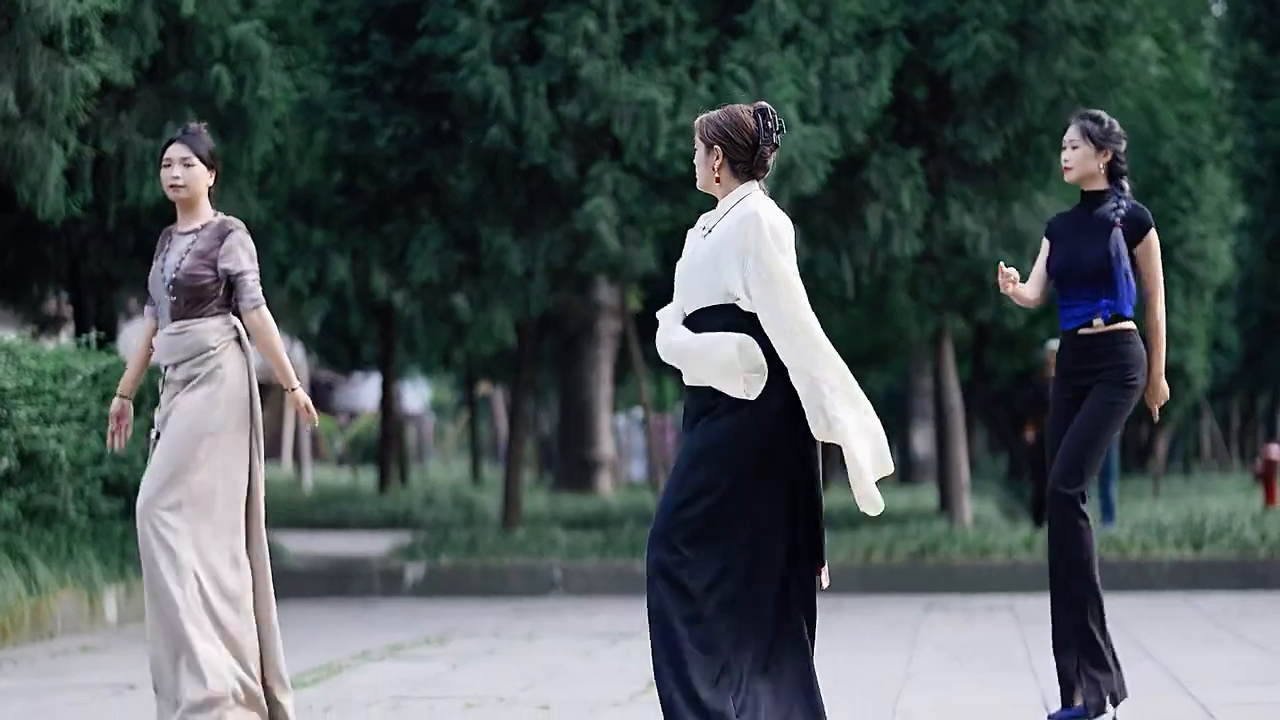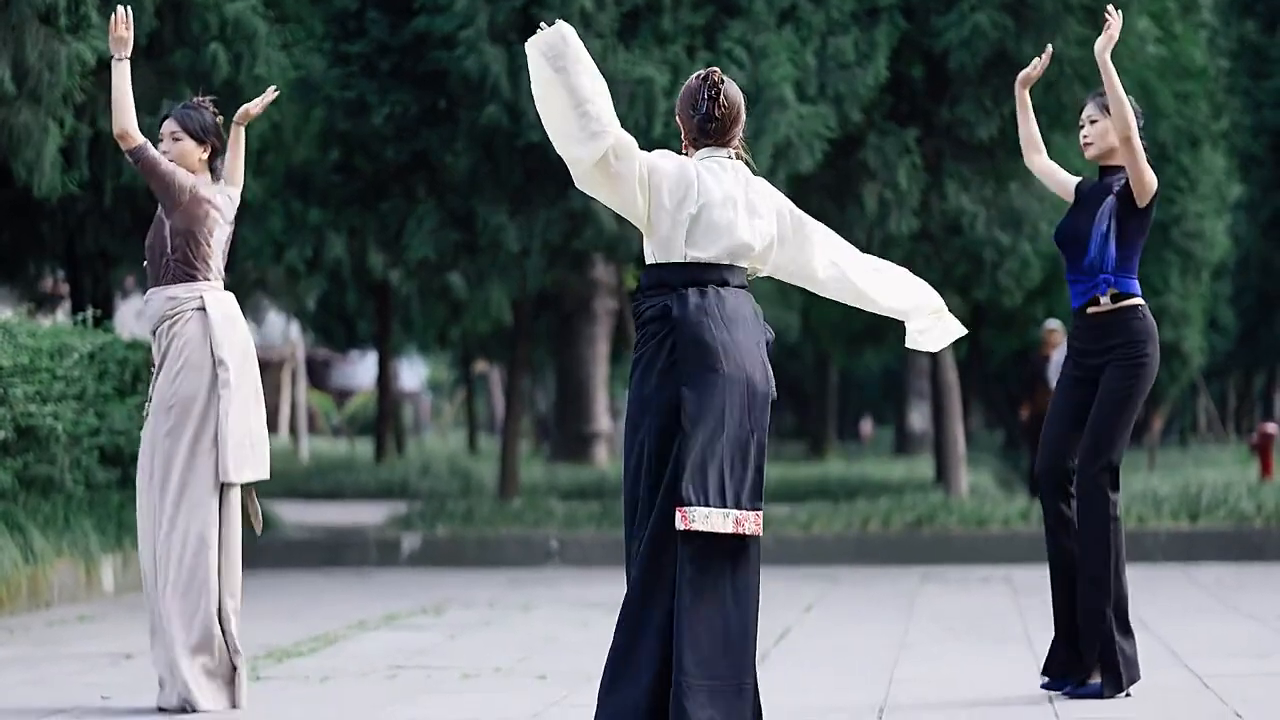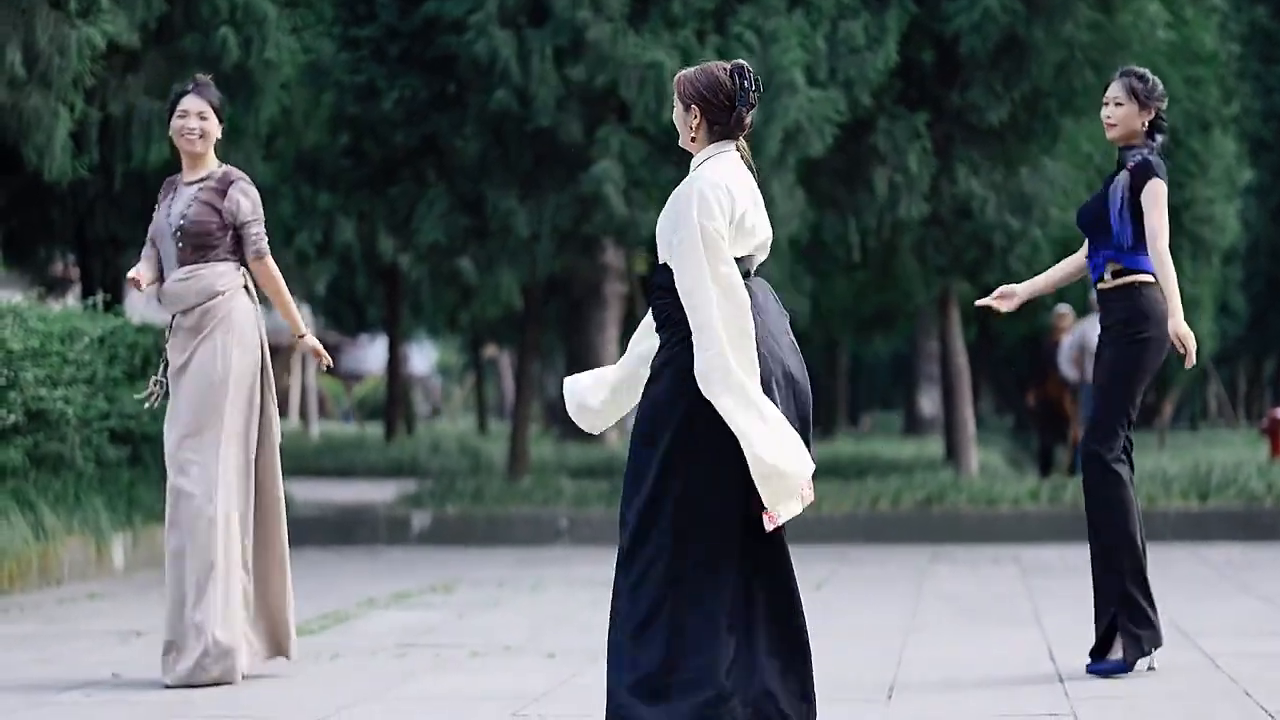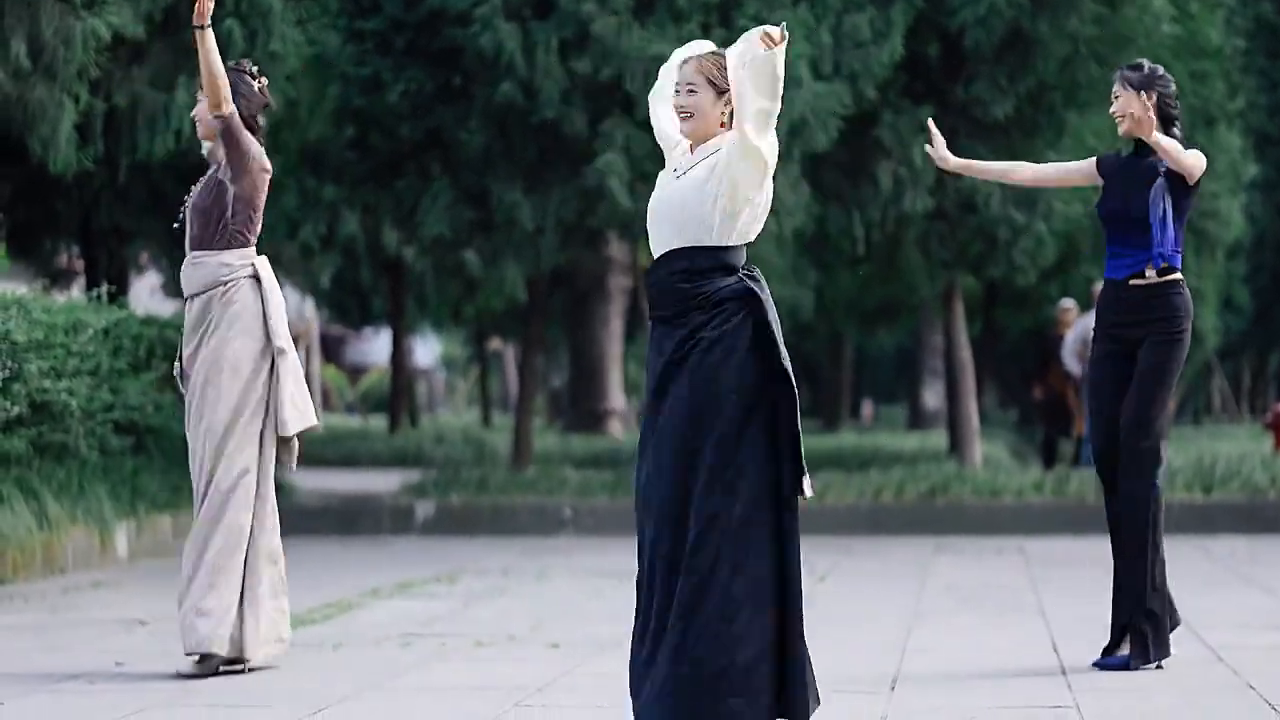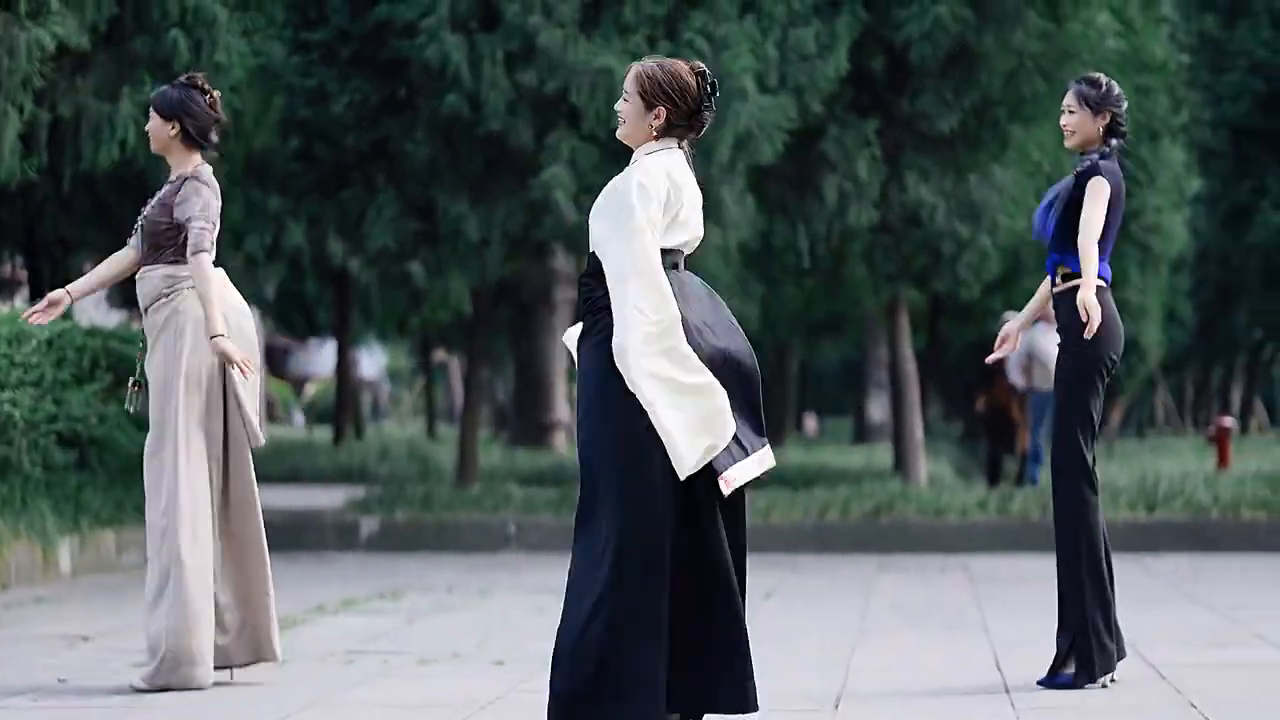
dt=1s
person 1, frame 1
left shoulder: (757, 223)
right shoulder: (705, 231)
left elbow: (792, 323)
right elbow: (677, 315)
left wrist: (835, 414)
right wrist: (694, 349)
left hip: (752, 402)
right hip: (728, 398)
left knee: (681, 549)
right knee: (753, 556)
person 1, frame 2
left shoulder: (670, 176)
right shoulder: (762, 195)
left elbow: (597, 149)
right elbow: (835, 257)
left wrist: (563, 54)
right wrist: (912, 299)
left hip: (684, 353)
right hip: (738, 355)
left knee: (675, 525)
right knee: (713, 530)
person 1, frame 3
left shoulder: (705, 185)
right shoulder: (733, 178)
left elbow: (707, 291)
right elbow: (677, 298)
left wrist: (678, 385)
right wrist: (620, 380)
left hip: (719, 359)
right hip: (750, 342)
left knee: (684, 529)
right knee: (734, 526)
person 1, frame 4
left shoulder: (741, 160)
right shoulder: (682, 158)
left elbow: (756, 124)
right elbow: (669, 109)
left wrist: (761, 54)
right wrist: (684, 65)
left hip: (720, 338)
right hip: (685, 341)
left knee: (706, 501)
right knee: (677, 498)
person 1, frame 5
left shoulder: (647, 173)
right shoulder: (672, 173)
left elbow: (635, 266)
right wrist: (588, 330)
left hip: (637, 346)
right hip: (663, 338)
left knee: (629, 510)
right knee: (689, 516)
person 2, frame 1
left shoulder: (230, 234)
right shoulder: (167, 240)
left elbow: (255, 310)
right elbow: (156, 320)
left wrist: (290, 383)
right wrist: (125, 393)
left hip: (214, 381)
right hip: (182, 385)
left knee: (168, 511)
right knee: (208, 524)
person 2, frame 2
left shoulder: (183, 193)
right shoulder: (218, 195)
left elbow: (125, 134)
right wrist: (243, 121)
left hip: (191, 341)
right hip: (210, 340)
left knee: (187, 492)
right knee: (199, 489)
left ankle: (202, 673)
right ankle: (214, 662)
person 2, frame 3
left shoulder: (235, 184)
right shoulder: (169, 190)
left elbow: (259, 261)
right elbow: (151, 263)
left wrist: (302, 328)
right wrist: (139, 277)
left hip: (224, 328)
right hip: (186, 335)
left knee: (202, 469)
right knee: (206, 468)
left ankle: (214, 644)
right ankle: (246, 629)
person 2, frame 4
left shoulder: (248, 156)
right shoulder: (230, 157)
left elbow: (226, 112)
right elbow: (217, 128)
right wrist: (216, 87)
left hip: (237, 311)
right hip: (216, 313)
left knee: (228, 458)
right knee: (235, 458)
left ankle: (228, 631)
right ankle: (245, 624)
person 2, frame 5
left shoulder: (198, 184)
right shoulder: (179, 183)
left elbow: (201, 263)
right elbow: (137, 254)
left wrist: (220, 332)
right wrist: (66, 293)
left hip: (191, 325)
right hip: (182, 329)
left knee: (179, 472)
right knee: (205, 477)
left ankle: (181, 654)
right ankle: (228, 632)
person 3, frame 1
left shoulder: (1134, 217)
right shoulder: (1060, 225)
left elbow: (1153, 298)
right elbow: (1037, 291)
left wrist: (1155, 374)
right wrist: (1013, 290)
left hip: (1114, 365)
right hip: (1070, 367)
left knee: (1064, 491)
right knee: (1065, 497)
person 3, frame 2
left shoulder: (1137, 188)
right shoulder: (1086, 192)
left elbow: (1128, 135)
right elbow: (1037, 163)
left wrist: (1105, 60)
right wrist: (1024, 91)
left hip: (1126, 341)
right hip: (1085, 343)
left knee: (1096, 480)
right knee: (1051, 473)
left ankle: (1109, 655)
right ankle: (1073, 646)
person 3, frame 3
left shoulder: (1150, 168)
right shoulder: (1122, 174)
left elbow: (1159, 245)
right elbow: (1088, 256)
left wrist: (1176, 313)
right wrist: (1023, 292)
left hip: (1138, 317)
right hip: (1119, 323)
left knee: (1100, 452)
right knee: (1109, 458)
left ankle: (1130, 630)
right ankle: (1130, 626)
person 3, frame 4
left shoulder: (1186, 162)
right shoulder: (1112, 167)
left elbow: (1183, 163)
right elbow: (1034, 175)
left wrist: (1160, 143)
right wrist: (961, 165)
left hip: (1164, 317)
right hip: (1114, 319)
left knee: (1138, 449)
right knee: (1109, 453)
left ankle: (1141, 629)
right ankle: (1150, 615)
person 3, frame 5
left shoulder: (1099, 173)
right shoulder: (1092, 175)
left elbow: (1088, 235)
left wrist: (1087, 290)
right wrist: (1020, 319)
left hip: (1087, 327)
right hip: (1082, 329)
left knee: (1071, 467)
right knee: (1071, 470)
left ankle: (1089, 649)
right ankle: (1096, 639)
